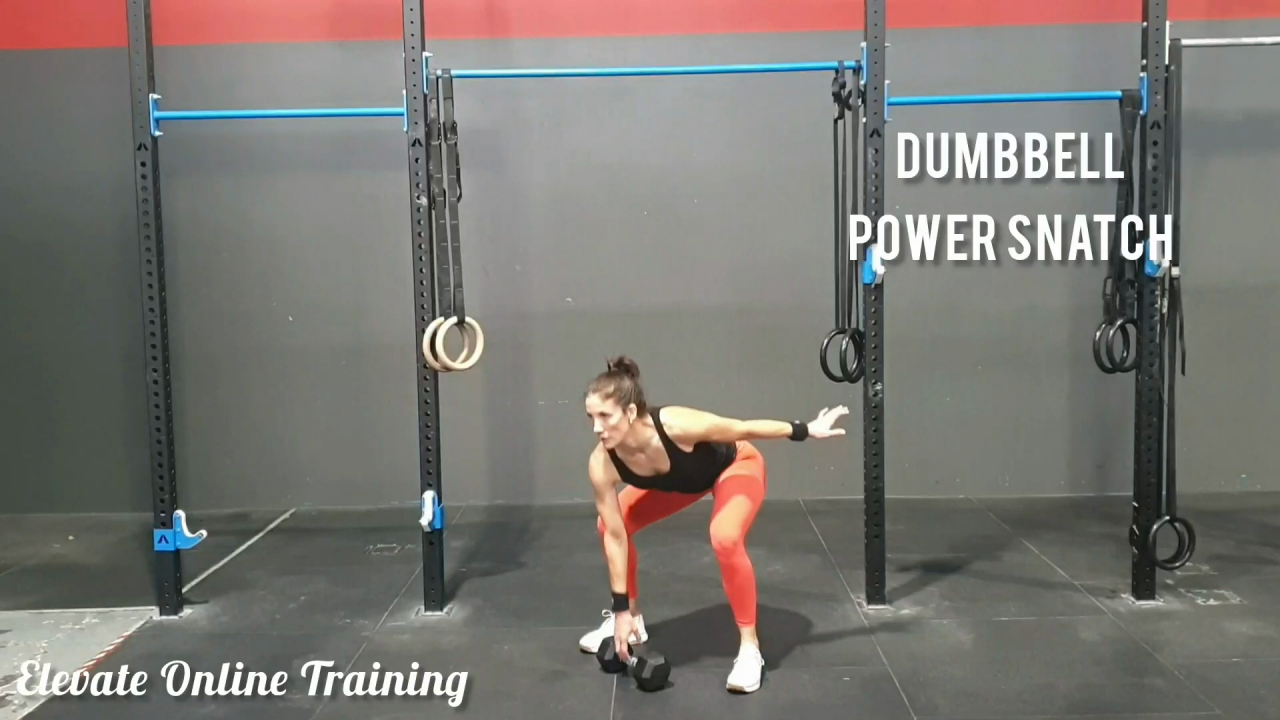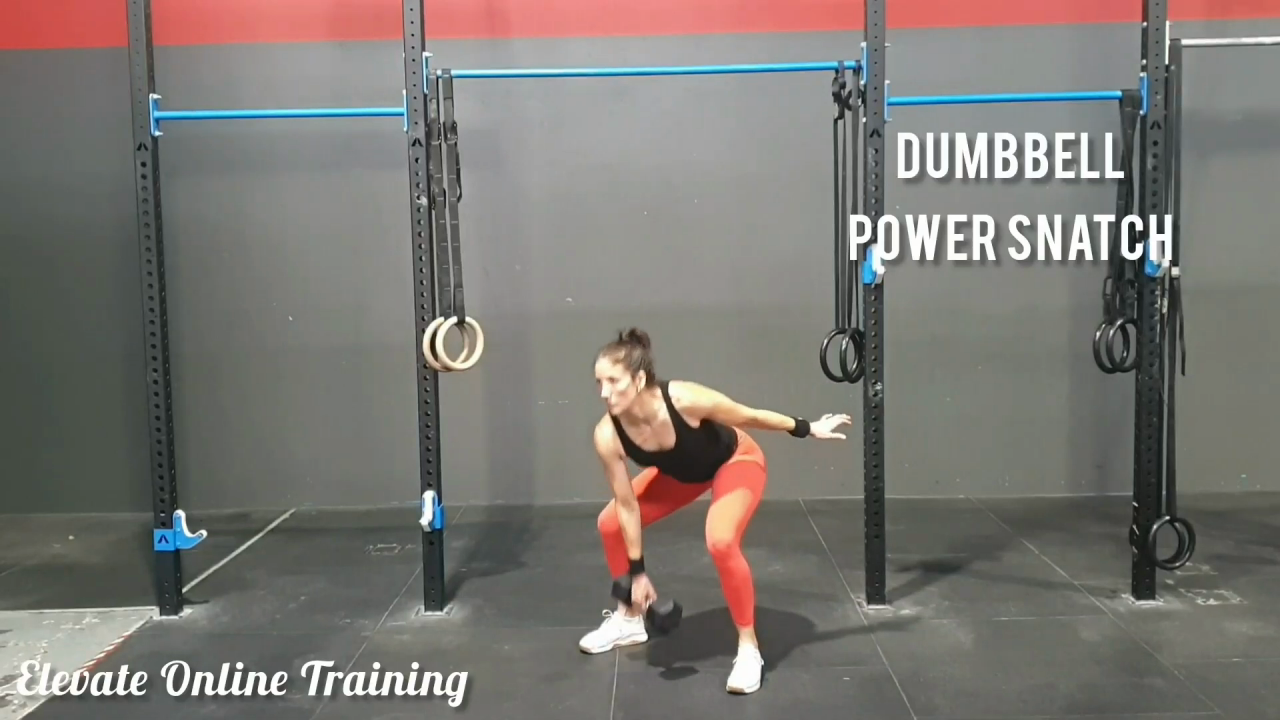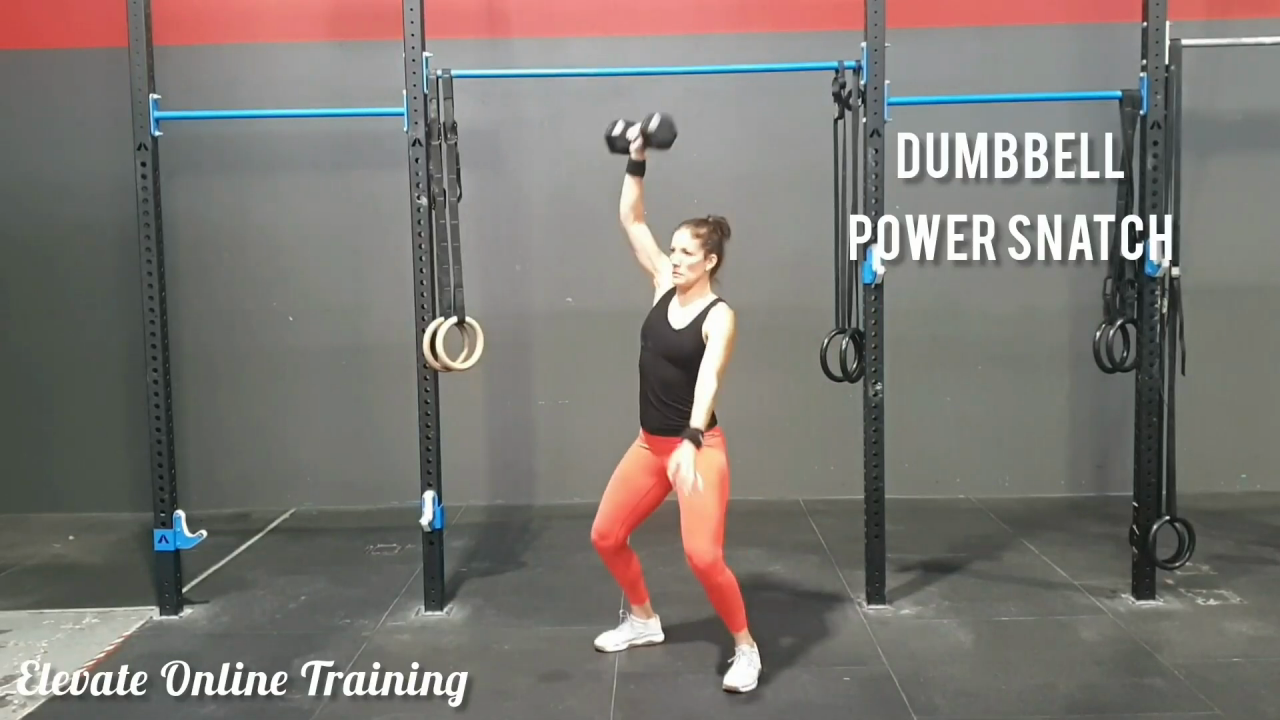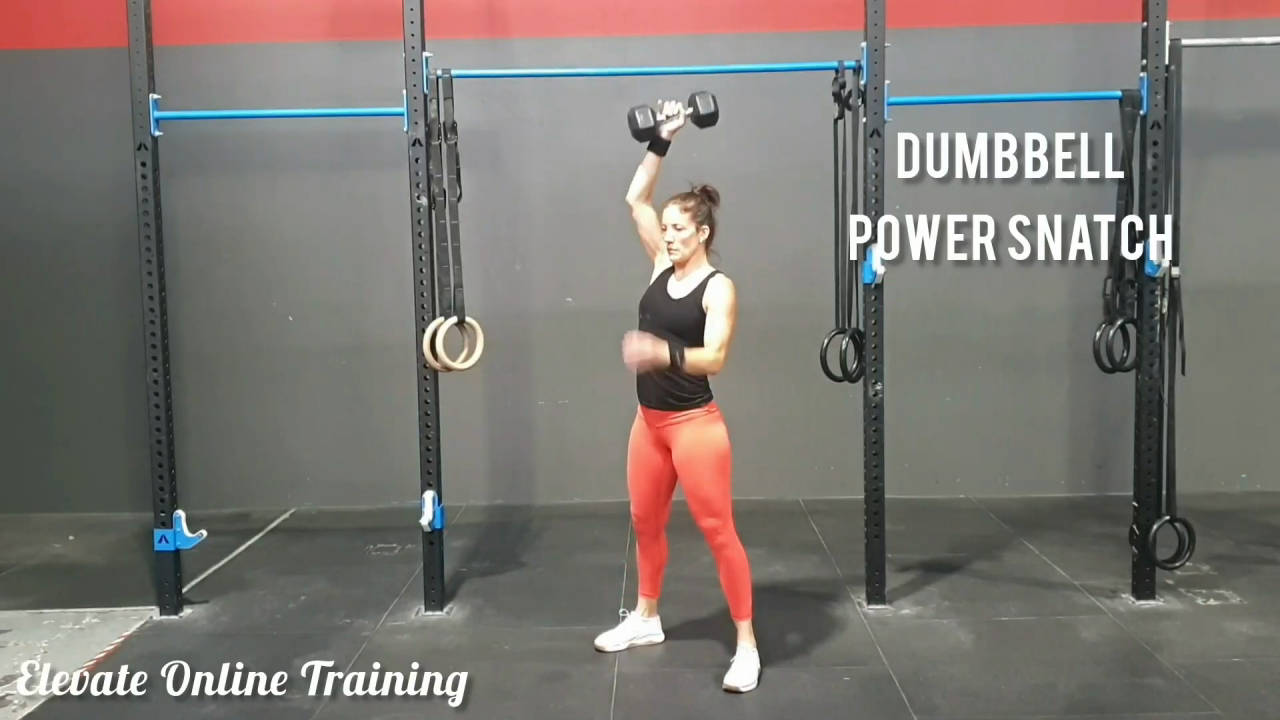
dt=0.7s
person 1, frame 1
left shoulder: (676, 425)
right shoulder: (601, 465)
left elbow: (745, 429)
right elbow: (615, 536)
left wrist: (805, 431)
right wrist: (620, 610)
left hip: (737, 464)
right hip: (685, 479)
left knee: (725, 538)
right knee: (610, 524)
left ankle: (750, 647)
right ankle: (633, 617)
person 1, frame 2
left shoulder: (684, 399)
right shoulder: (607, 435)
left elbow: (749, 417)
right elbow: (627, 504)
left wrist: (806, 429)
right wrist: (638, 572)
left hip: (736, 462)
right hip: (681, 474)
left knee: (720, 541)
right knee: (610, 524)
left ankle: (748, 648)
right ankle: (629, 618)
person 1, frame 3
left shoulder: (719, 318)
right shoulder: (665, 286)
left elbow: (707, 386)
right elbow: (631, 221)
left wrist: (692, 445)
right wrist: (635, 164)
left hip: (696, 448)
right hip: (648, 446)
left knee: (702, 556)
right knee: (606, 538)
left ankle: (746, 649)
right ankle: (643, 621)
person 1, frame 4
left shoulder: (719, 287)
right shoulder: (663, 266)
left elbow: (714, 357)
right elbow: (636, 199)
left wrist: (665, 352)
right wrist: (661, 141)
left hip: (694, 425)
right hip: (648, 422)
left knee: (718, 534)
right knee: (646, 524)
left ankle: (747, 646)
right ankle: (645, 619)
